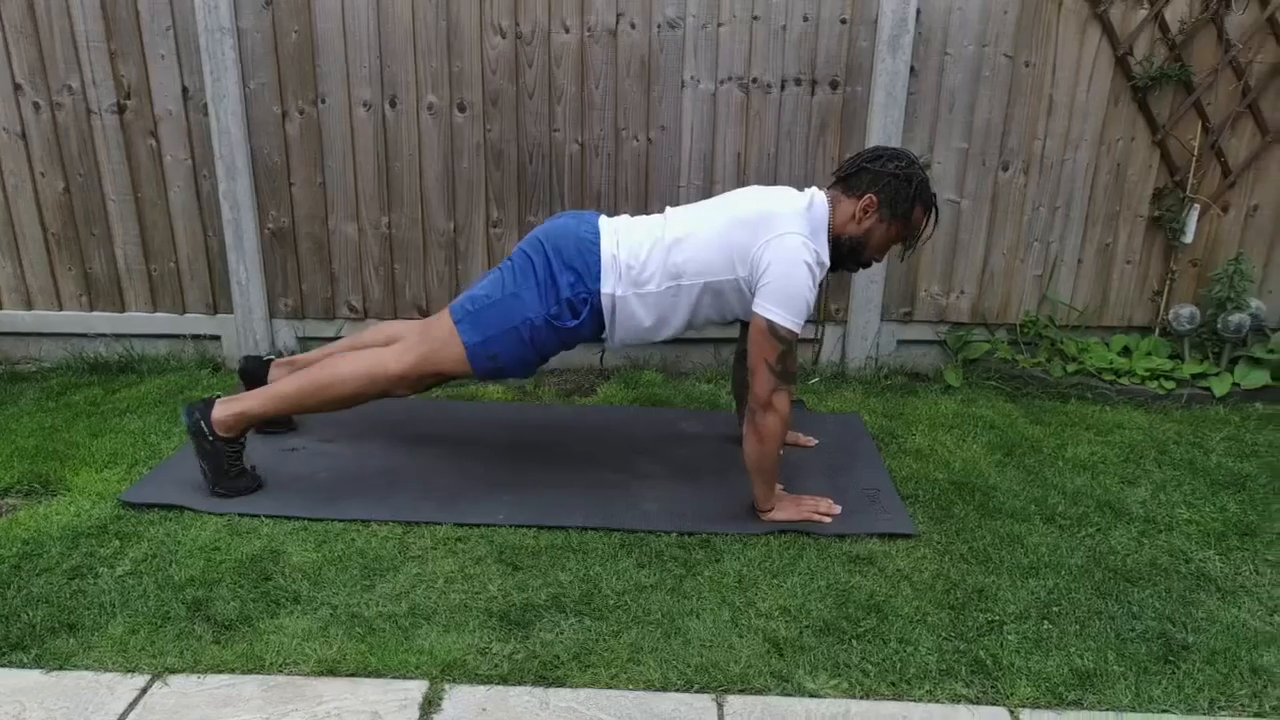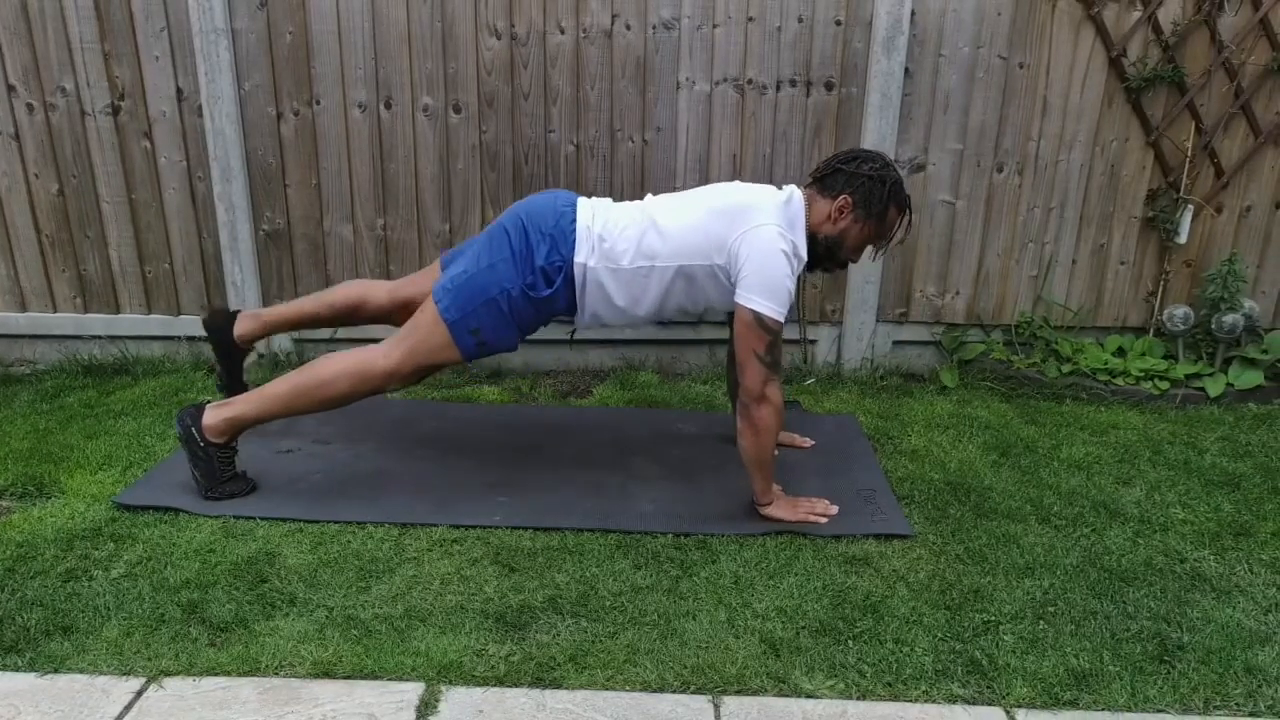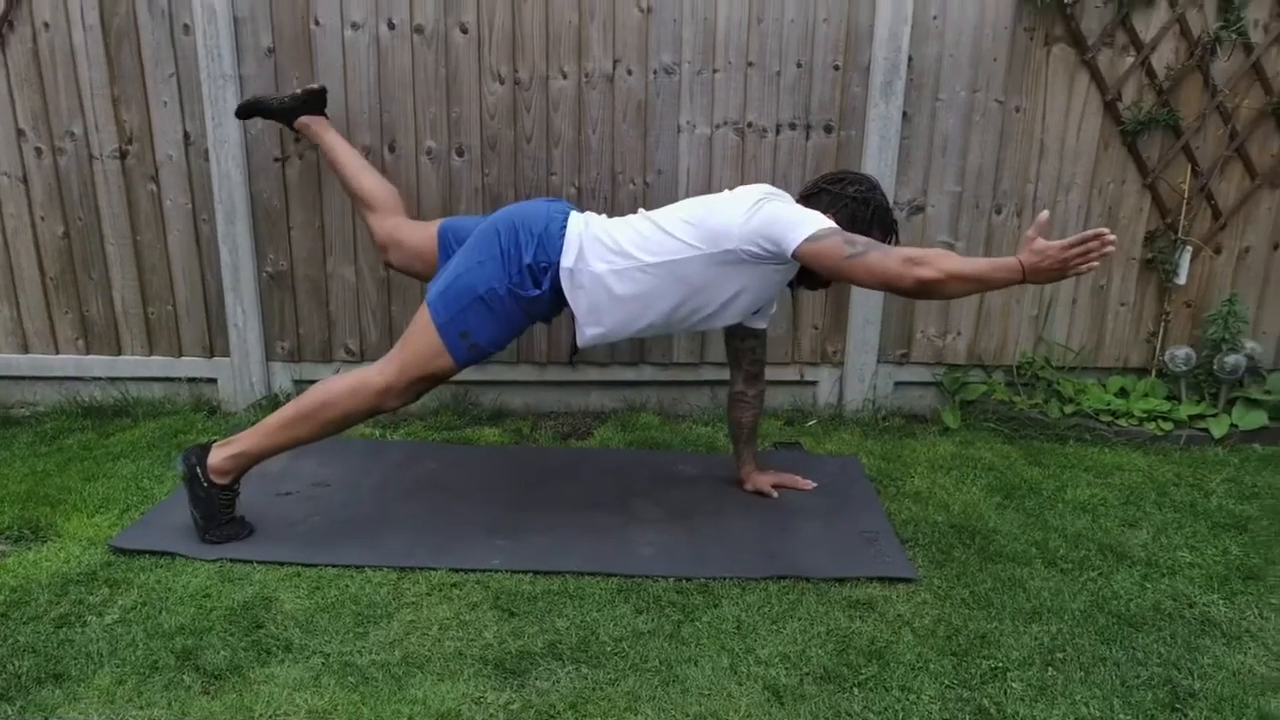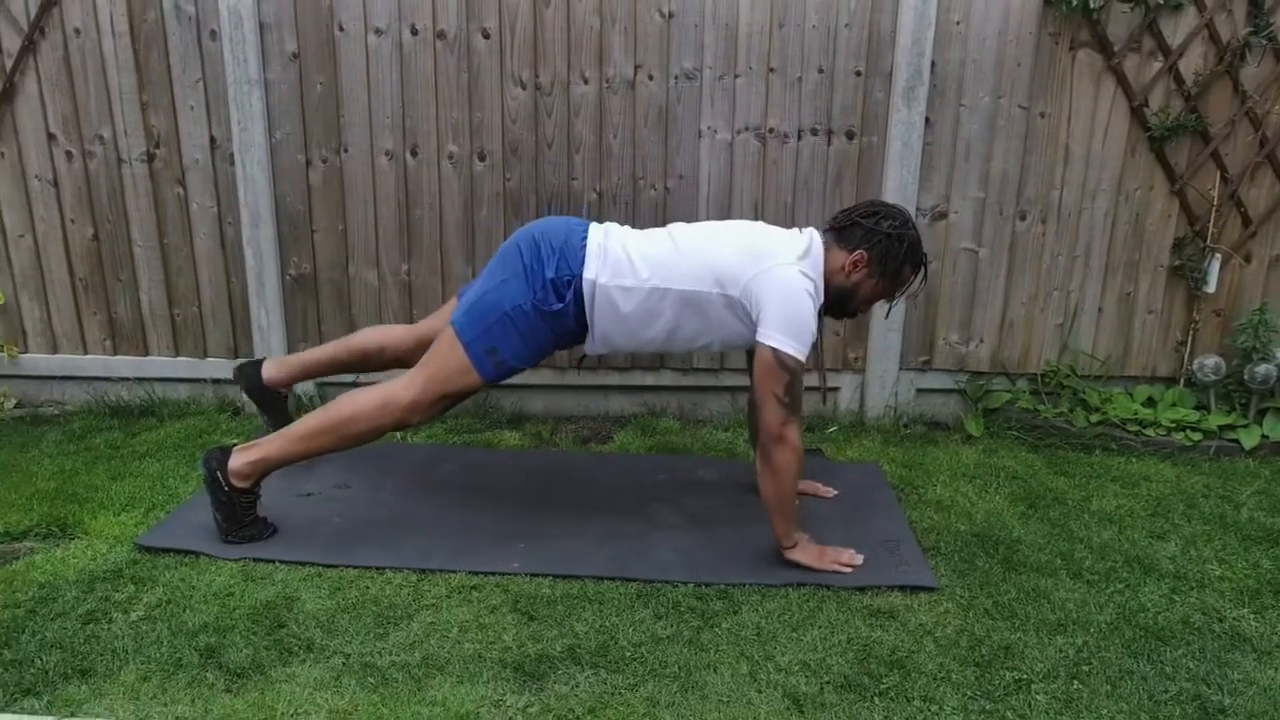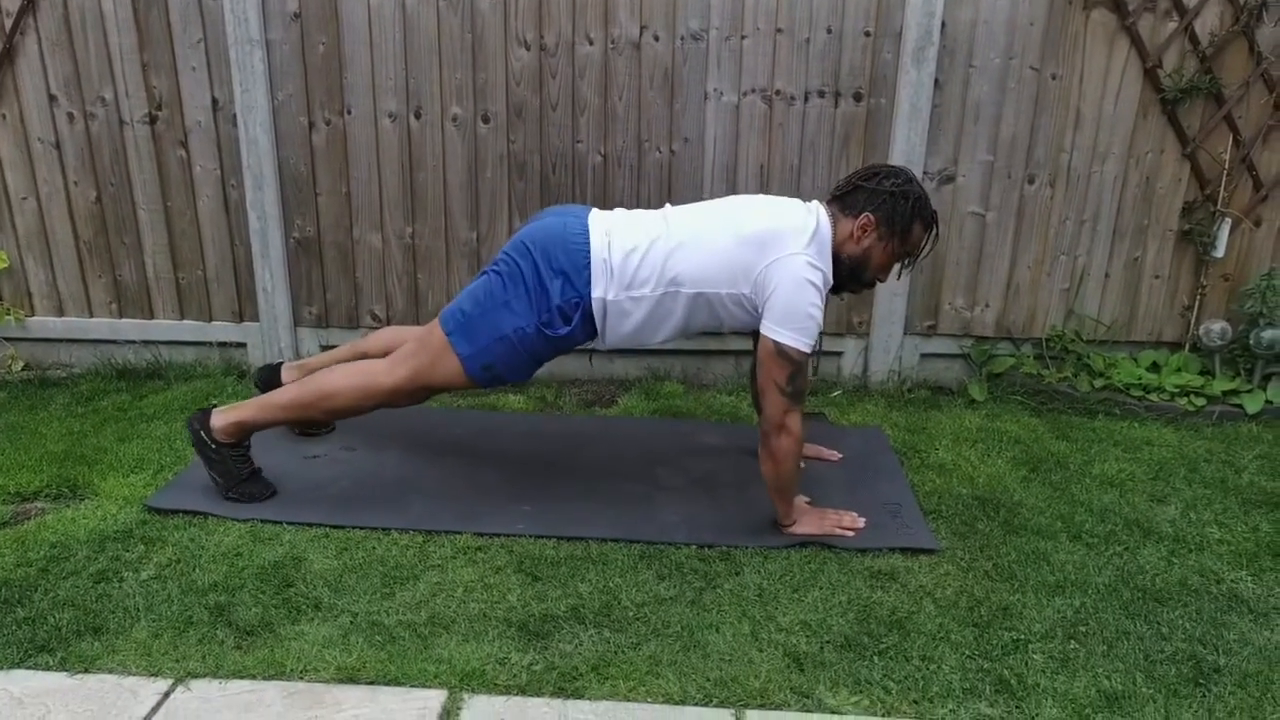
dt=1s
person 1, frame 1
left shoulder: (789, 210)
right shoulder: (799, 257)
left elbow: (752, 359)
right elbow: (769, 388)
left wrist: (759, 425)
right wrist: (770, 499)
left hip: (581, 249)
right hip: (575, 283)
left knee: (427, 335)
right knee: (414, 366)
left ankle: (276, 371)
right ankle: (225, 417)
person 1, frame 2
left shoulder: (766, 210)
right shoulder: (774, 245)
left elbow: (745, 361)
right elbow: (759, 382)
left wrist: (756, 426)
right wrist: (769, 494)
left hip: (554, 231)
right hip: (546, 253)
left knee: (391, 302)
right knee: (399, 360)
left ankle: (243, 326)
right ankle: (217, 421)
person 1, frame 3
left shoulder: (763, 273)
right shoulder: (773, 220)
left elbow: (746, 372)
right elbow: (911, 274)
left wrist: (749, 467)
right wrist: (1022, 267)
left hip: (543, 255)
right hip: (535, 254)
left knee: (395, 236)
right knee: (397, 379)
left ankle: (308, 118)
right ankle: (220, 463)
person 1, frame 4
left shoulder: (785, 257)
right shoulder: (794, 288)
left elbow: (762, 395)
right elbow: (779, 425)
left wrist: (776, 473)
right wrist: (793, 541)
left hip: (563, 255)
right hip: (557, 273)
left knee: (419, 339)
right knee: (419, 394)
left ankle: (271, 374)
right ankle: (242, 466)
person 1, frame 5
left shoulder: (794, 222)
right shoulder: (801, 275)
left elbow: (769, 383)
right elbow: (779, 413)
left wrist: (788, 438)
right wrist: (792, 512)
left hip: (571, 244)
right hip: (566, 284)
left knee: (430, 342)
right knee: (411, 374)
left ankle: (287, 375)
right ankle: (230, 423)
